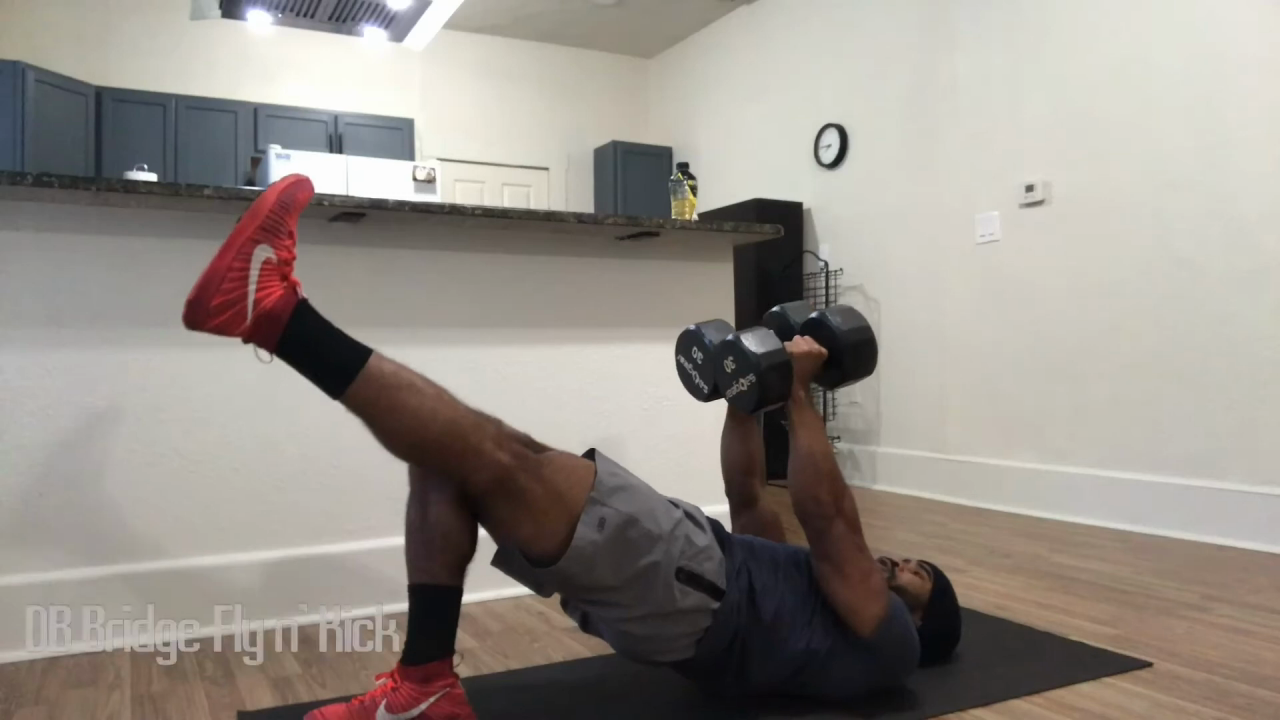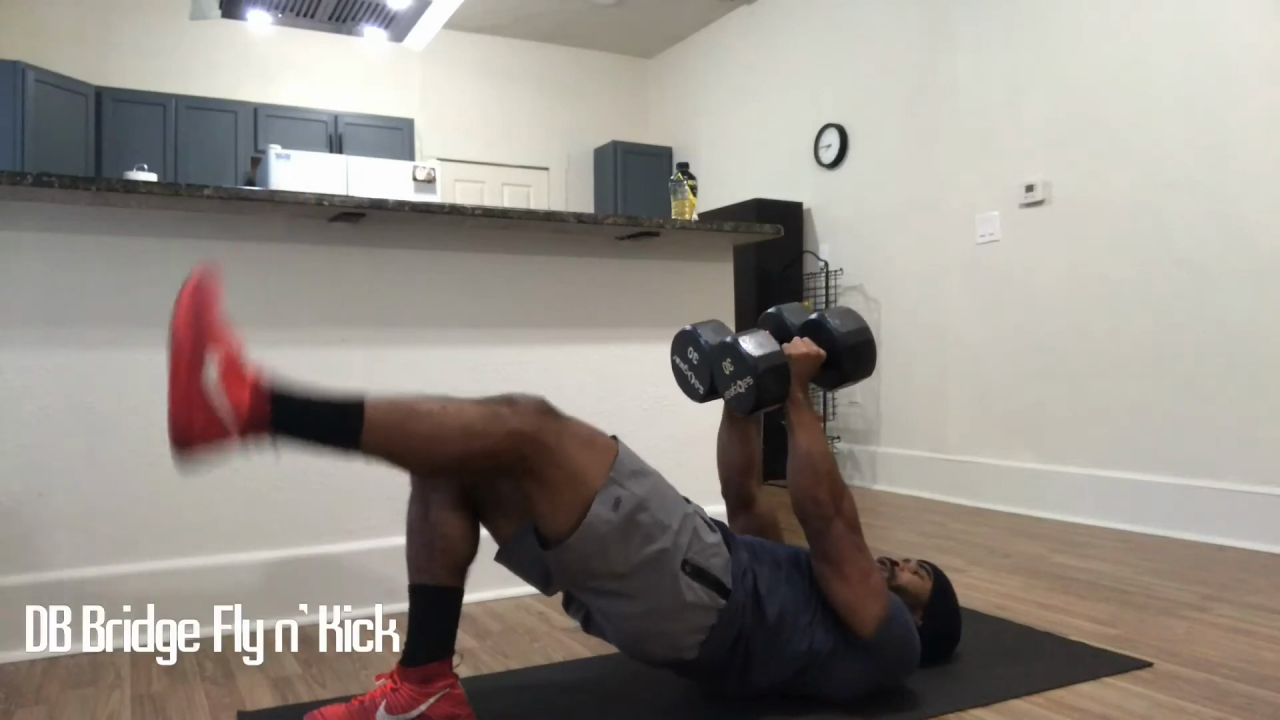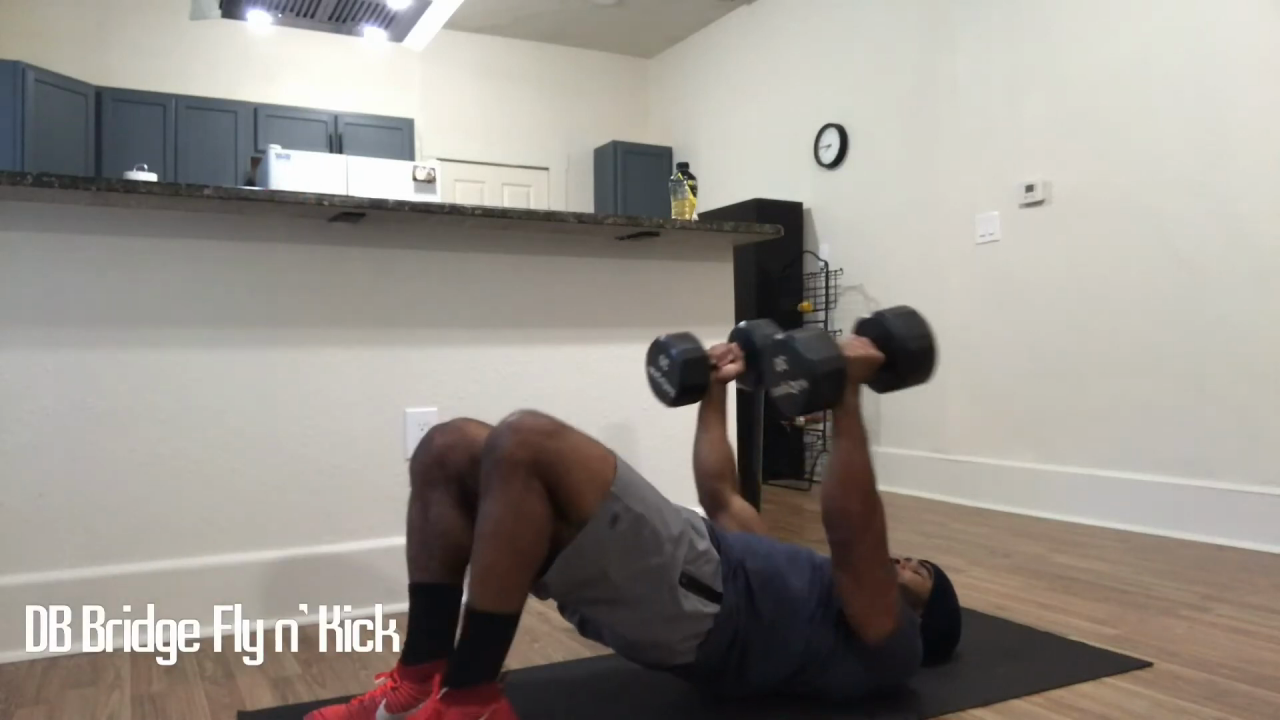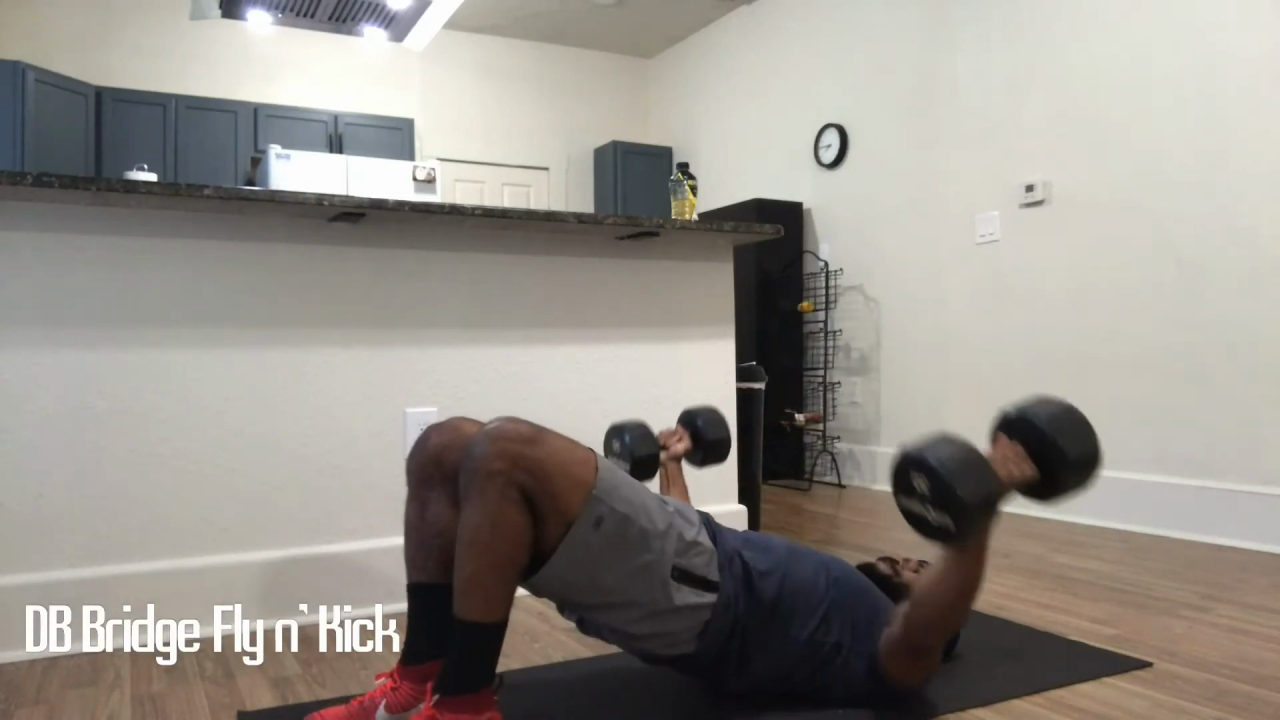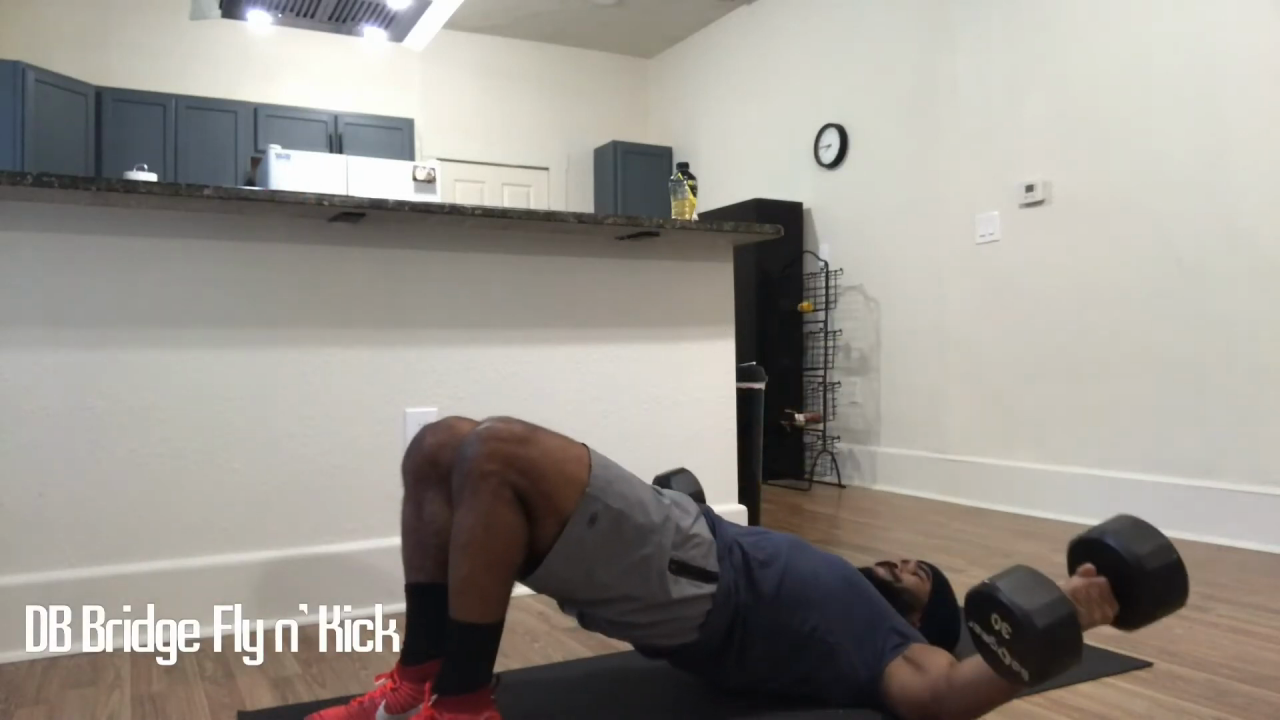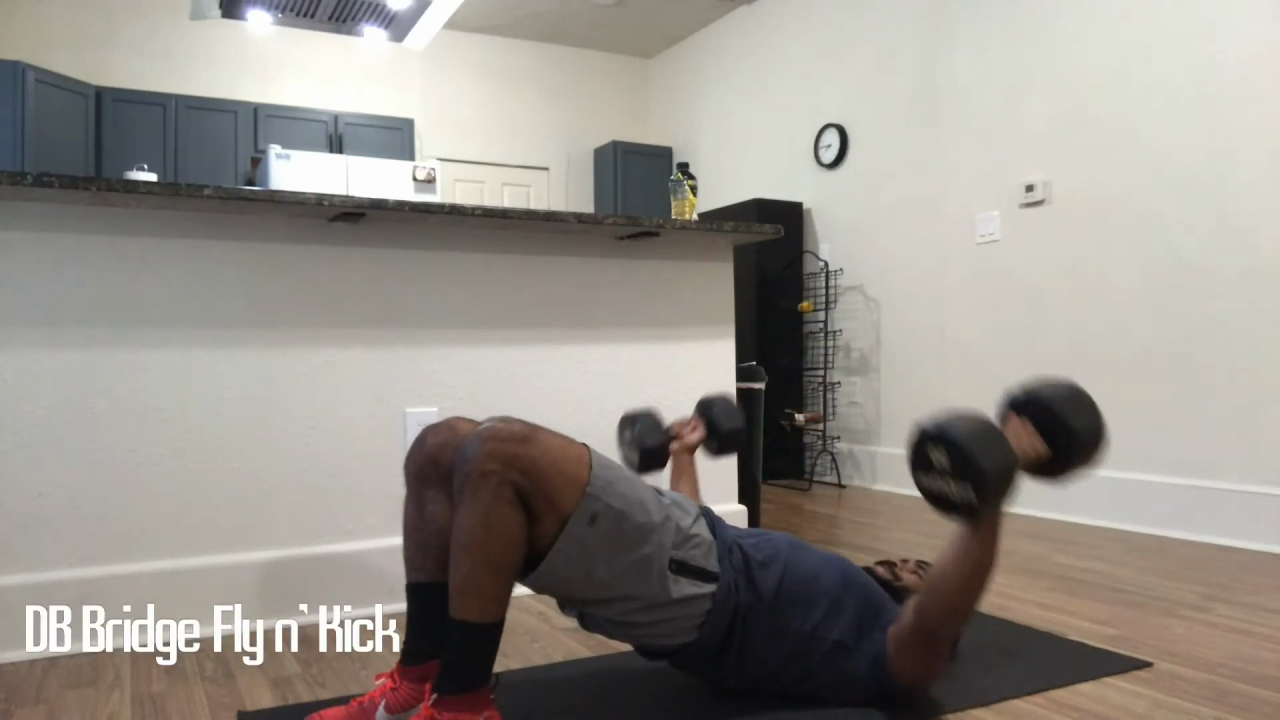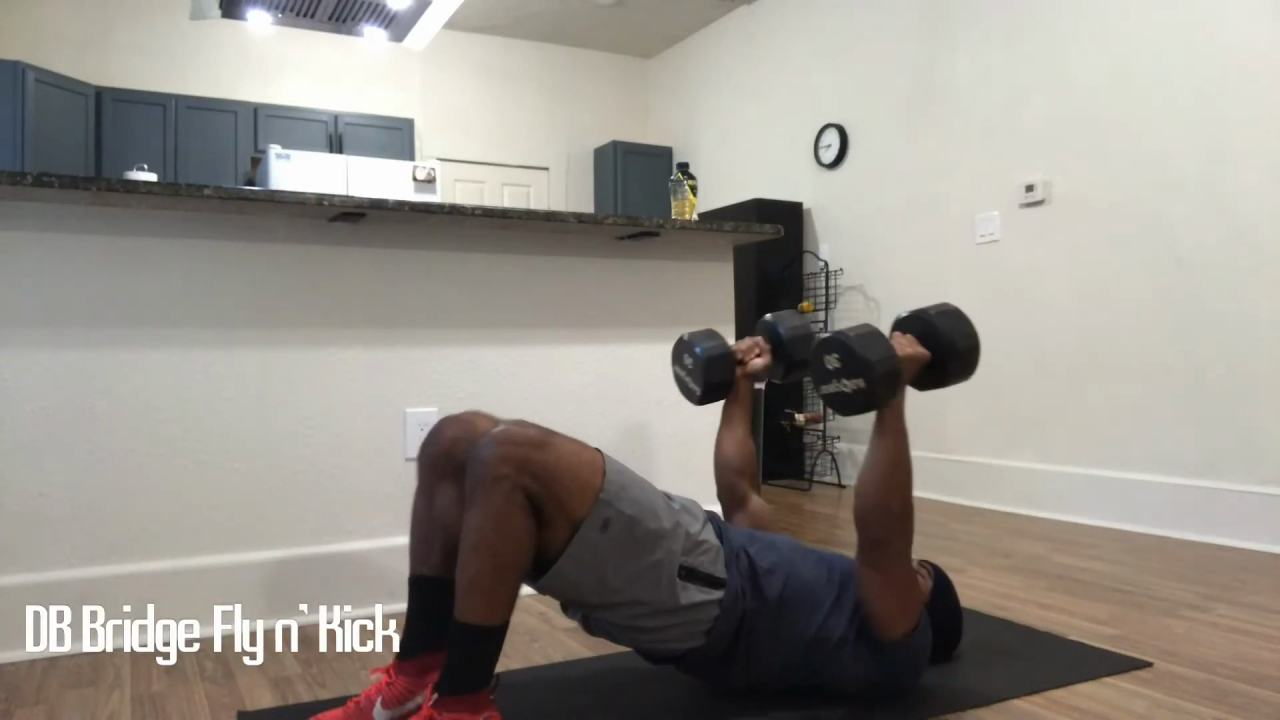
dt=0.5s
person 1, frame 1
left shoulder: (883, 642)
right shoulder: (816, 588)
left elbow: (828, 518)
right elbow: (746, 499)
left wrist: (799, 397)
left hip: (685, 587)
right hip: (653, 584)
left knee: (492, 456)
right knee: (449, 464)
left ankle: (271, 310)
person 1, frame 2
left shoulder: (888, 641)
right shoulder: (823, 597)
left elbow: (828, 520)
right elbow: (745, 501)
left wrist: (800, 399)
left hip: (697, 590)
right hip: (665, 581)
left knee: (525, 425)
right knee: (453, 467)
left ankle: (253, 406)
person 1, frame 3
left shoulder: (887, 643)
right shoulder: (814, 583)
left elbow: (857, 533)
right elbow: (721, 495)
left wrist: (847, 399)
right wrist: (715, 395)
left hip: (688, 593)
right hip: (661, 569)
left knee: (526, 441)
right knee: (450, 449)
person 1, frame 4
left shoulder: (888, 648)
right shoulder: (829, 593)
left elbow: (926, 630)
right wrist: (673, 469)
left hip: (689, 590)
left knee: (503, 453)
right knee: (445, 448)
person 1, frame 5
left shoulder: (894, 647)
right shoulder: (835, 592)
right wrist: (667, 502)
left hip: (691, 580)
left knee: (497, 452)
right knee: (441, 449)
person 1, frame 6
left shoulder: (884, 641)
right shoulder: (827, 595)
left elbow: (939, 621)
left wrist: (990, 498)
right wrist: (684, 459)
left hip: (690, 583)
left knee: (497, 454)
right knee: (441, 448)
person 1, frame 7
left shoulder: (894, 645)
right shoulder: (827, 584)
left elbow: (883, 535)
right elbow: (739, 496)
left wrist: (893, 398)
right wrist: (740, 390)
left hip: (694, 585)
left knee: (508, 453)
right knee: (457, 441)
